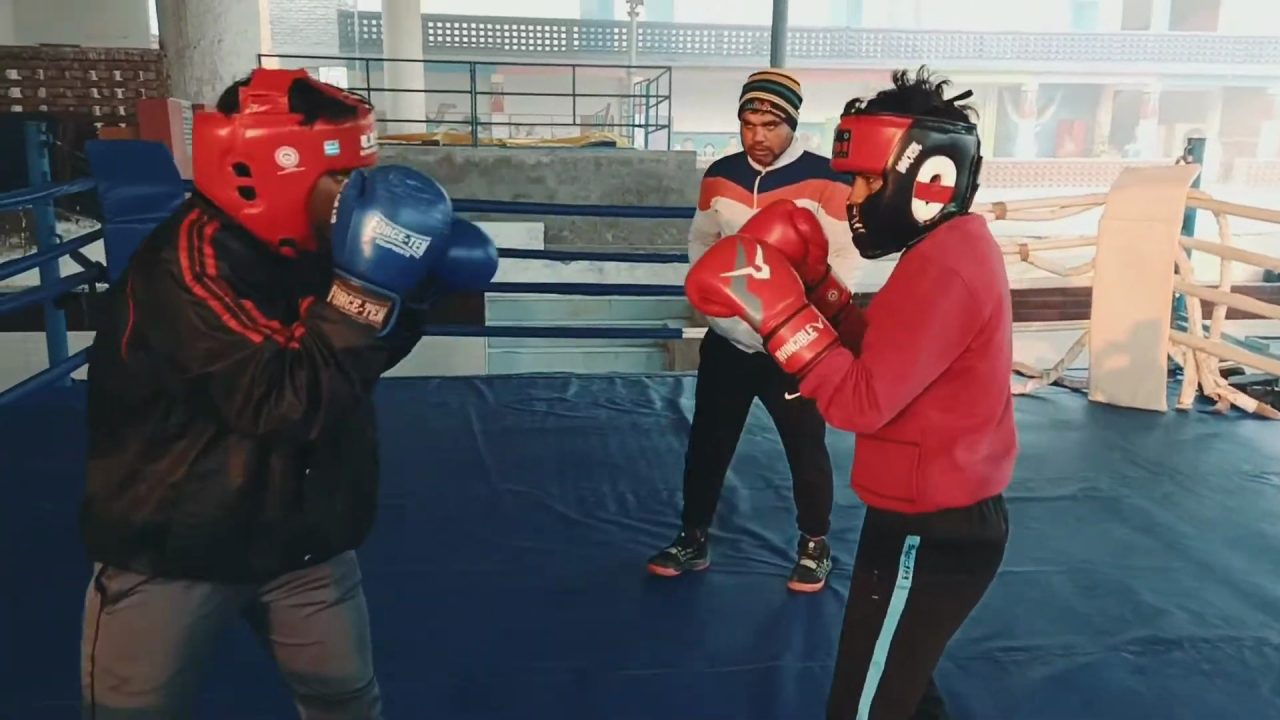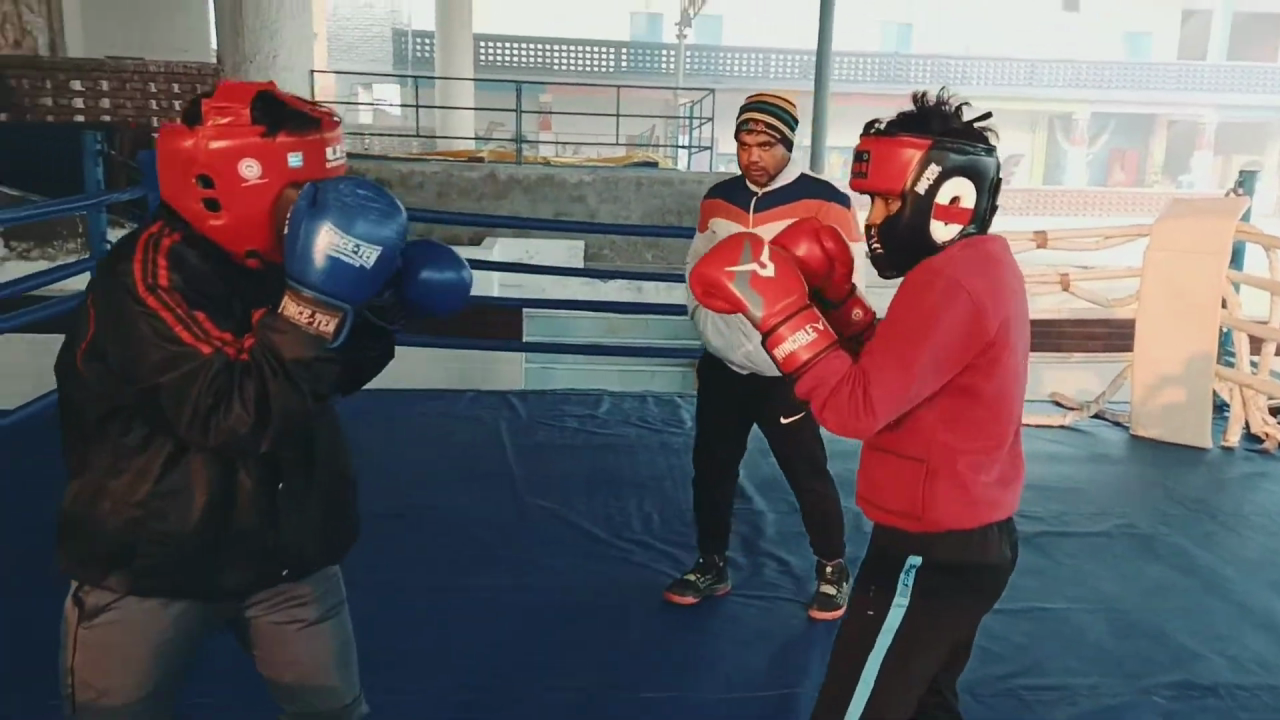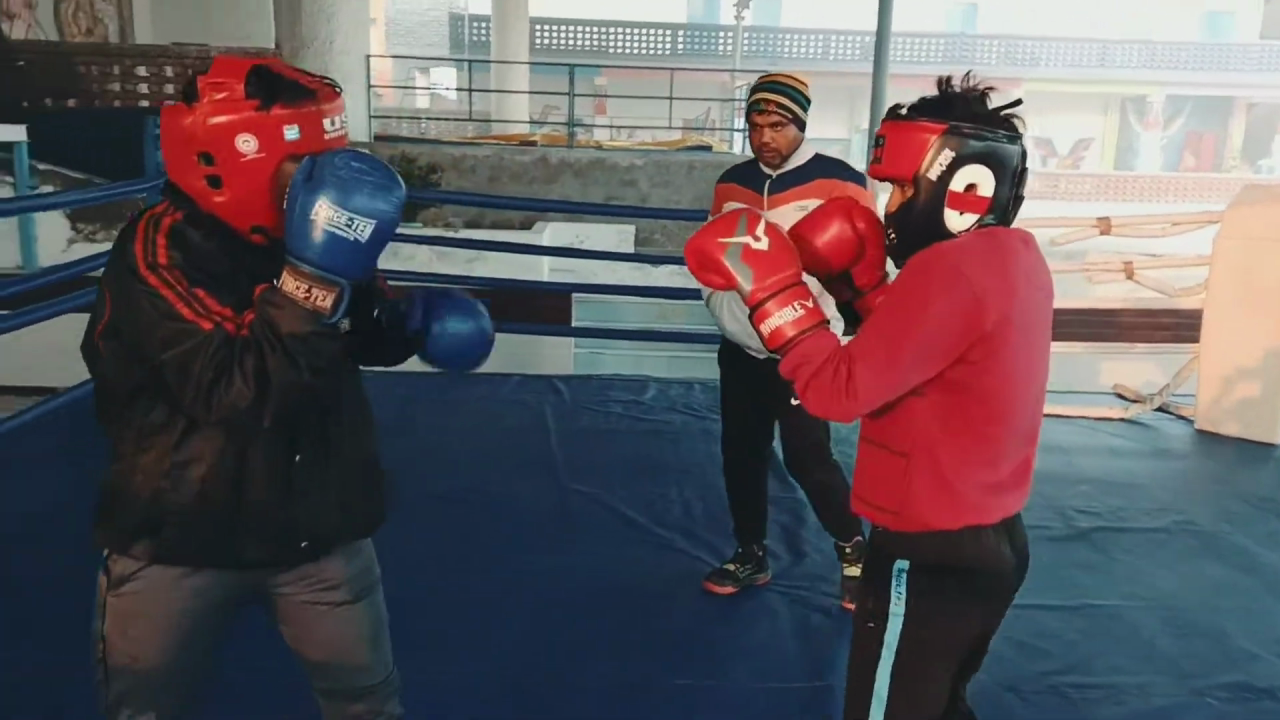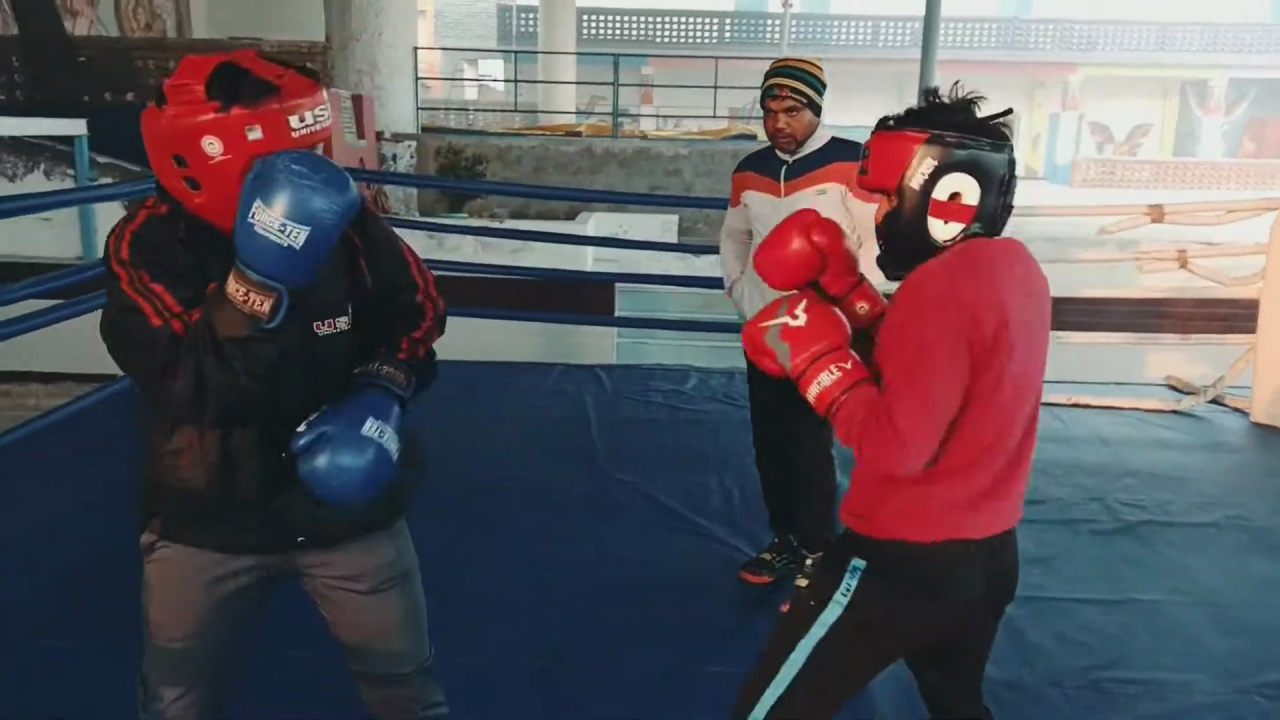
dt=0.2s
person 1, frame 1
left shoulder: (309, 244)
right shoulder: (191, 264)
left elbow: (380, 337)
right elbow: (285, 405)
left wrist: (420, 273)
right wrist: (365, 283)
left hip: (302, 536)
right hip: (168, 551)
person 1, frame 2
left shoulder: (281, 257)
right shoulder: (154, 275)
left elbow: (337, 373)
right elbow: (240, 417)
left wrist: (381, 299)
right wrist: (320, 297)
left hip: (284, 551)
right hip: (146, 564)
person 1, frame 3
left shoulder: (308, 229)
right shoulder: (162, 252)
left elbow: (358, 338)
right elbow: (243, 392)
left wrist: (414, 320)
right wrist: (317, 272)
left hip: (315, 524)
right hip: (177, 536)
person 1, frame 4
left shoulder: (346, 221)
right shoulder: (147, 247)
left elbow: (415, 308)
right elbow: (199, 390)
left wrist: (380, 394)
right wrist: (262, 274)
left hip: (347, 504)
right hip: (207, 520)
person 2, frame 1
left shoulder: (941, 270)
right shoulder: (961, 246)
left elbow: (862, 401)
right elbow: (888, 354)
left wrist: (778, 310)
right wrist: (816, 287)
left hip: (929, 533)
right hip: (958, 517)
person 2, frame 2
left shoulder: (947, 284)
right shoulder: (981, 264)
left elbow: (858, 406)
right elbow: (899, 370)
left wrist: (781, 309)
right wrist: (837, 304)
left hip: (931, 554)
right hip: (970, 539)
person 2, frame 3
left shoulder: (950, 271)
right shoulder: (1014, 259)
left elbow: (842, 390)
left wrist: (772, 285)
right wrist: (865, 283)
left hip: (932, 555)
right hip: (990, 540)
person 2, frame 4
left shoulder: (943, 289)
right shoulder: (1014, 271)
left elbow: (898, 443)
left wrist: (813, 360)
right wrist: (846, 295)
left hip: (904, 561)
right hip: (989, 552)
person 3, frame 1
left shoulder: (825, 181)
right shoulder: (720, 176)
left elbow: (845, 258)
right elbow: (700, 241)
right hip: (725, 341)
left knee: (805, 450)
right knee: (706, 445)
left ankle: (814, 545)
right ankle: (693, 541)
person 3, frame 2
left shoulder: (823, 202)
right shoulder: (718, 198)
right elbow: (699, 263)
right wrist: (704, 315)
left hip: (786, 371)
right hip: (721, 364)
left knee: (806, 473)
right knee: (711, 468)
left ankle: (832, 569)
right ankle: (711, 565)
person 3, frame 3
left shoulder: (837, 181)
right shoulder: (732, 183)
right wrist: (721, 305)
right hip: (742, 350)
left knee: (808, 457)
right knee: (740, 453)
left ankle: (851, 546)
right ankle: (751, 553)
person 3, frame 4
left shoulder: (853, 166)
right shoulder: (751, 170)
right elbow: (733, 238)
right wrist: (743, 295)
left knee: (809, 442)
right knee: (770, 443)
left ankle: (817, 553)
right ankle: (786, 541)
